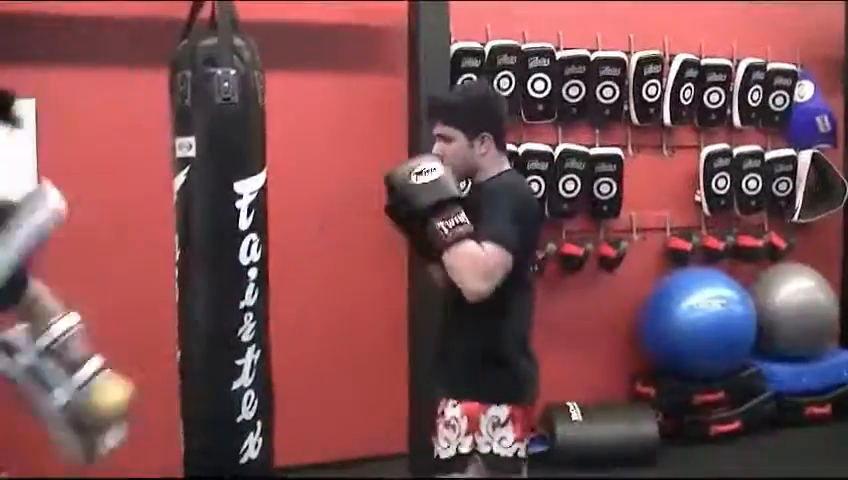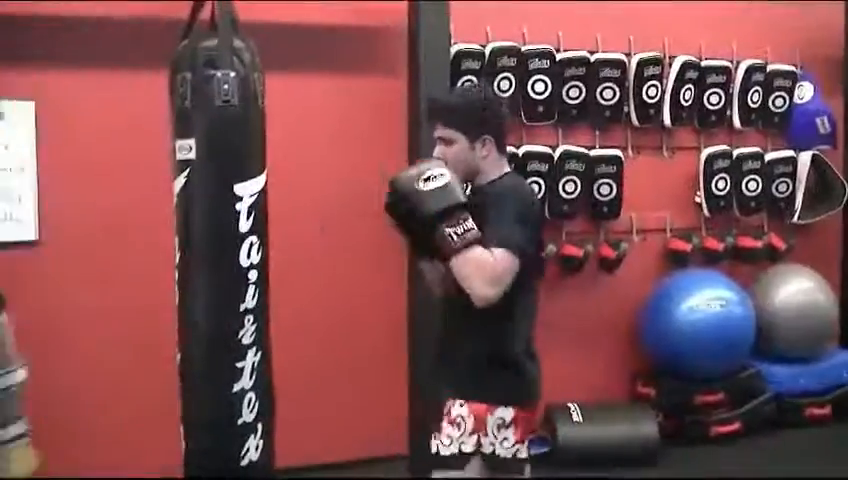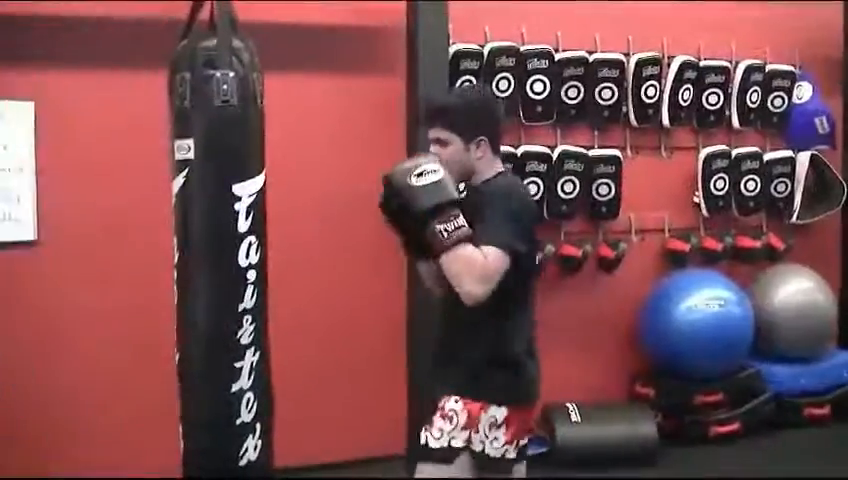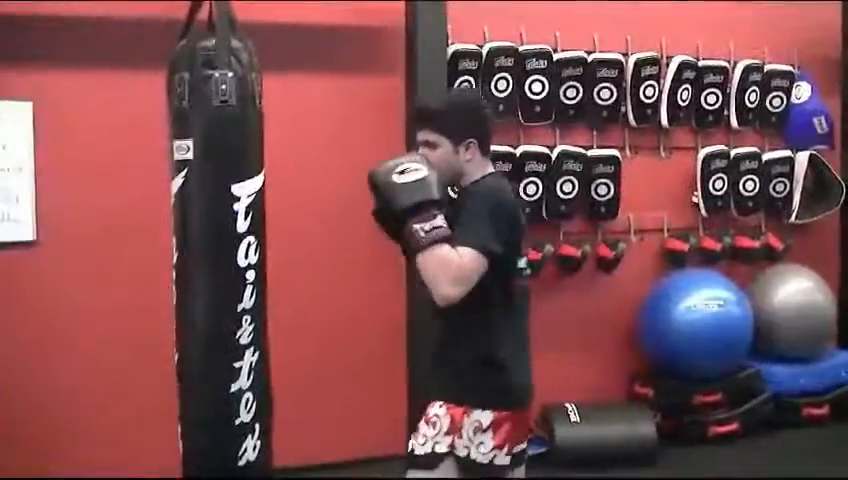
dt=0.1s
person 1, frame 1
left shoulder: (506, 196)
right shoulder: (491, 194)
left elbow: (476, 282)
right elbow: (453, 278)
left wrist: (441, 212)
left hip: (487, 387)
right hip: (499, 379)
person 1, frame 2
left shoulder: (510, 199)
right shoulder: (488, 197)
left elbow: (485, 287)
right elbow: (446, 285)
left hip: (488, 390)
right hip: (502, 382)
person 1, frame 3
left shoulder: (505, 198)
right shoulder: (482, 197)
left elbow: (475, 285)
right elbow: (444, 284)
left wrist: (438, 215)
right wrist: (413, 229)
left hip: (486, 389)
right hip: (500, 382)
person 1, frame 4
left shoulder: (484, 199)
right shoulder: (493, 197)
left elbow: (448, 287)
right elbow: (449, 277)
left wrist: (418, 214)
right wrist: (409, 216)
left hip: (474, 395)
right hip: (504, 386)
